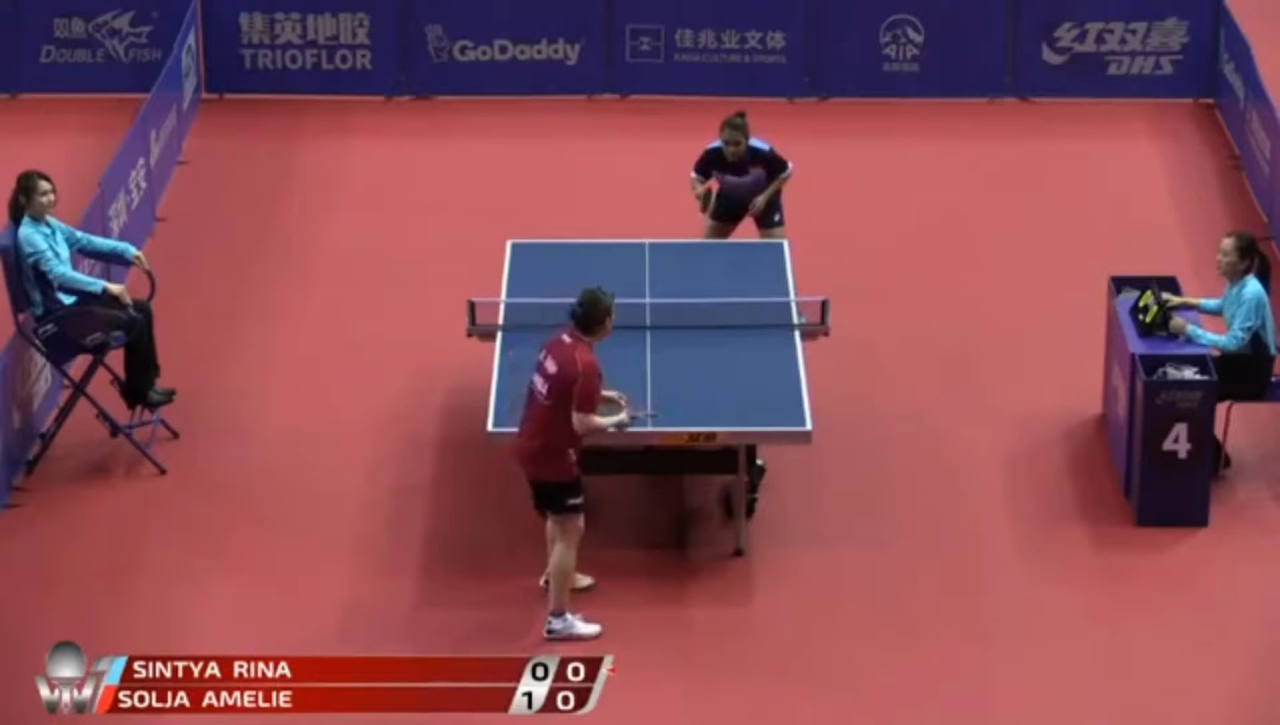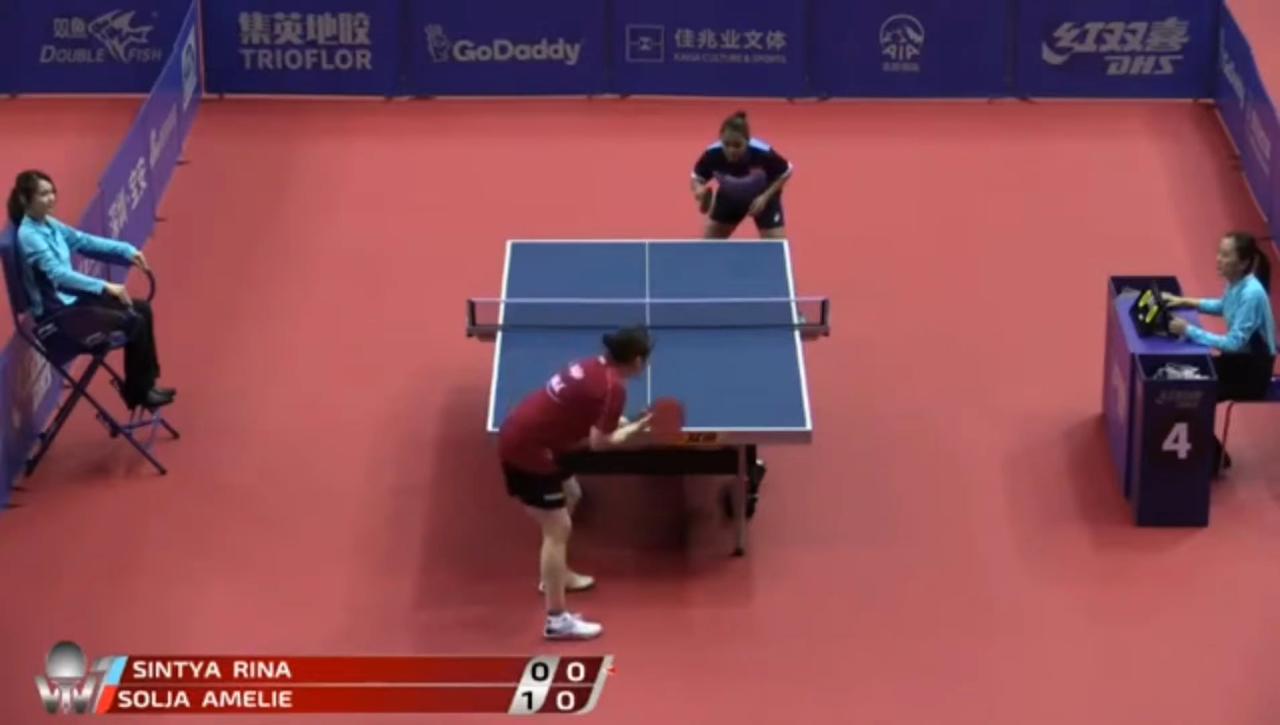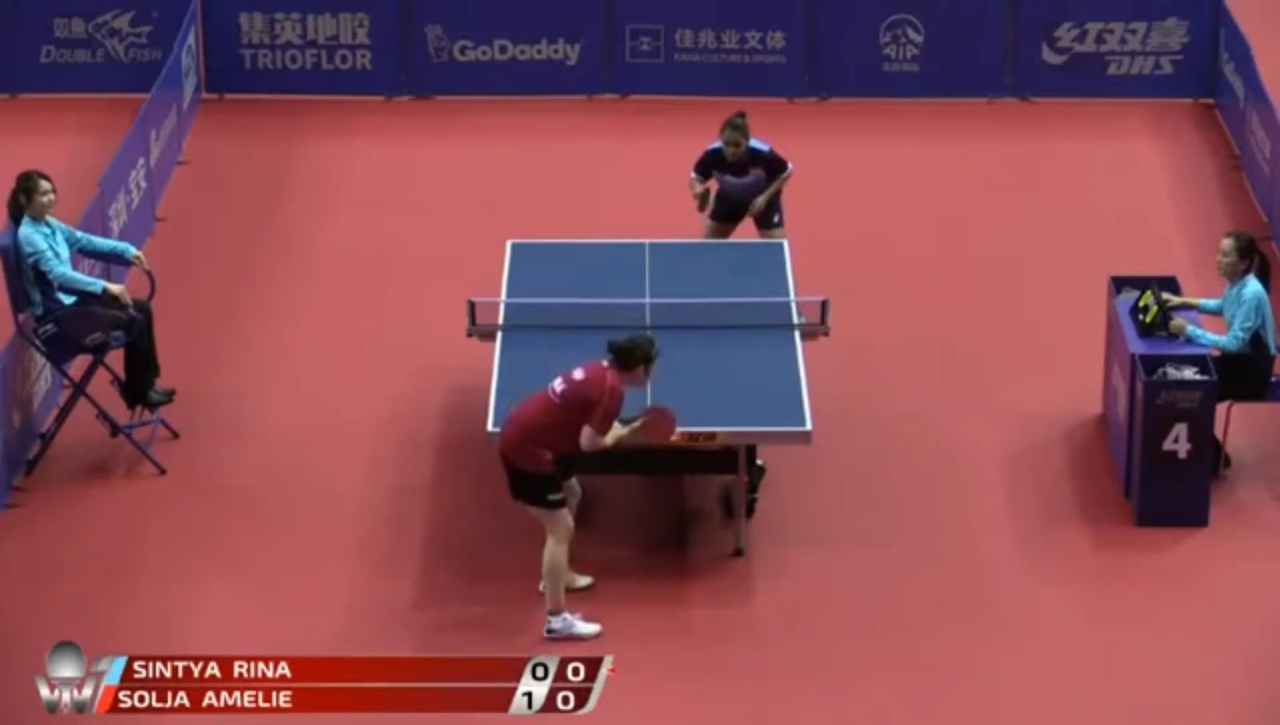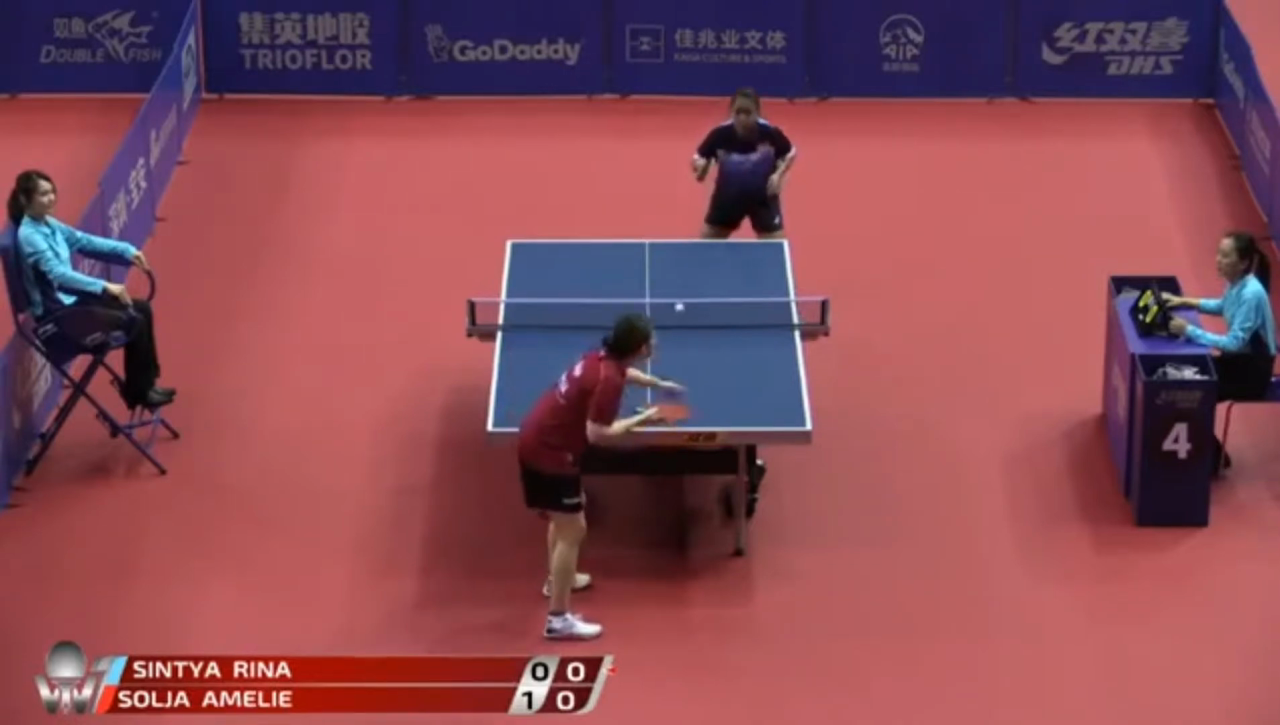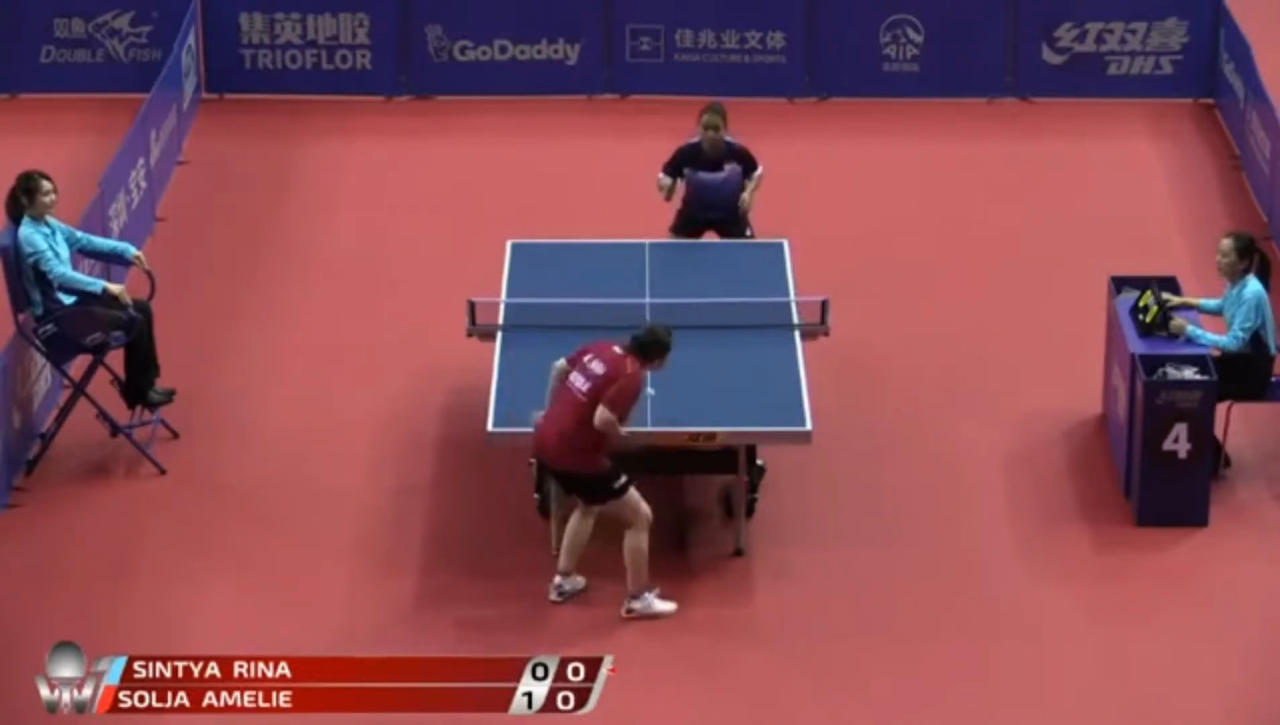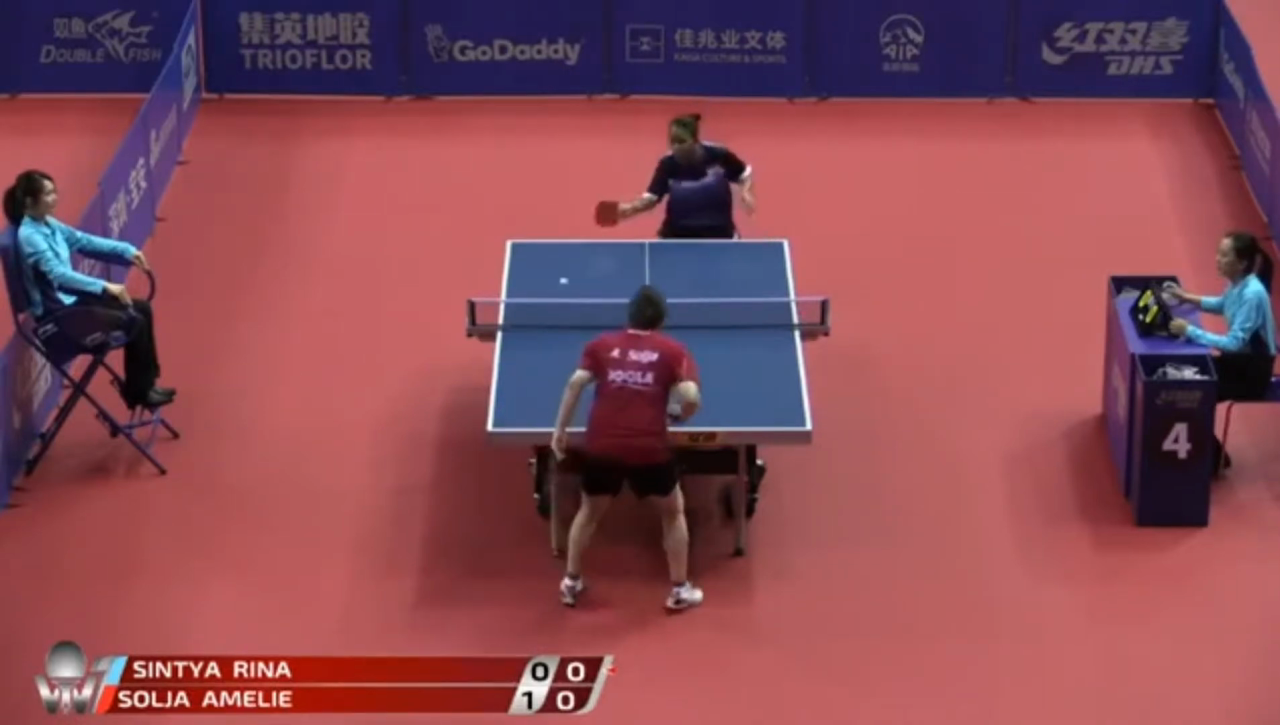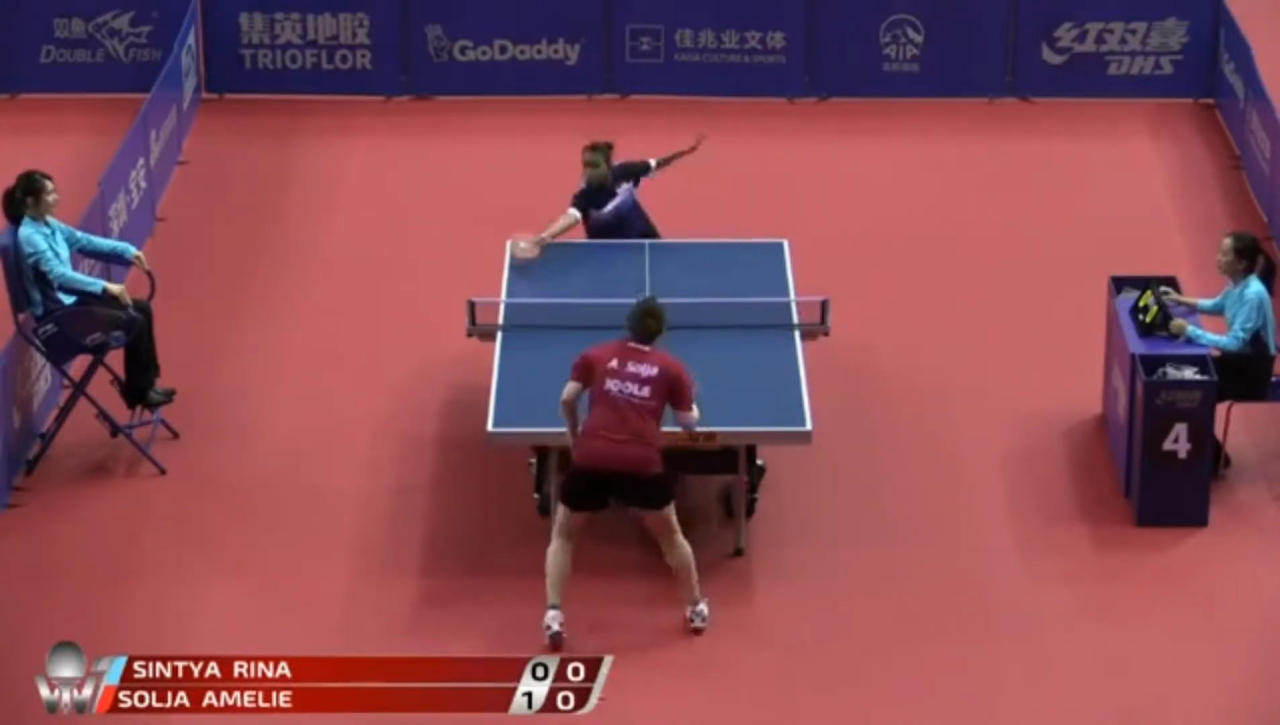
dt=0.4s
person 1, frame 1
left shoulder: (558, 342)
right shoulder: (585, 364)
right elbow: (582, 424)
left wrist: (600, 395)
right wrist: (617, 420)
left hip: (533, 444)
right hip: (552, 454)
left knee: (561, 515)
right knee: (570, 531)
left ankle: (557, 576)
right ankle: (558, 620)
person 1, frame 2
left shoulder: (594, 366)
right shoulder: (613, 387)
right elbow: (600, 441)
left wrist: (631, 423)
right wrist: (636, 428)
left hip: (520, 433)
right hip: (527, 448)
left knee: (570, 496)
right knee: (558, 529)
left ankle: (555, 576)
right ankle: (557, 620)
person 1, frame 3
left shoulder: (599, 371)
right shoulder: (612, 390)
right elbow: (590, 443)
left wrist: (622, 427)
right wrist: (627, 431)
left hip: (524, 434)
right hip: (527, 449)
left knee: (571, 495)
right knee: (561, 529)
left ankle: (557, 576)
right ankle: (557, 620)
person 1, frame 4
left shoulder: (604, 358)
right shoulder: (609, 379)
right elbow: (598, 434)
left wrist: (658, 384)
right wrist: (641, 419)
left hip: (537, 439)
right hip: (549, 452)
left knee: (564, 515)
right knee: (572, 531)
left ankle: (558, 578)
right ankle: (559, 619)
person 1, frame 5
left shoulder: (600, 350)
right shoulder: (631, 375)
left elbow: (558, 367)
right elbow: (602, 421)
left wrist: (551, 411)
right wrist: (618, 436)
left hip: (548, 443)
right hip: (576, 455)
left knee: (590, 506)
right knee: (640, 517)
left ankle: (563, 581)
right ankle: (638, 598)
person 1, frame 6
left shoulder: (602, 344)
right shoulder: (674, 351)
left elbow: (576, 383)
right elbow: (691, 397)
left wrist: (560, 429)
right wrist: (681, 415)
left hip: (601, 446)
right hip: (650, 449)
left knee: (590, 510)
right knee: (673, 512)
left ankle: (571, 583)
right ankle: (680, 590)
person 1, frame 7
left shoulder: (596, 355)
right shoulder: (671, 367)
left elbow: (568, 397)
right elbow: (688, 421)
left wrist: (574, 432)
right wrist: (693, 408)
left hip: (591, 459)
right hip: (642, 464)
left knee: (562, 535)
right knee: (669, 535)
left ankle: (554, 617)
right ankle: (696, 608)
person 2, frame 1
left shoulder: (1251, 294)
right shoulder: (1236, 283)
left elbow: (1233, 343)
right elbow: (1221, 306)
left wrist: (1189, 330)
right wrist: (1184, 301)
left hip: (1254, 369)
right hip: (1239, 358)
left ankle: (1215, 456)
person 2, frame 2
left shoulder: (1251, 294)
right shoulder: (1236, 283)
left elbow: (1233, 343)
right elbow: (1221, 306)
left wrist: (1189, 330)
right wrist: (1184, 301)
left hip: (1254, 369)
right hip: (1239, 357)
left ankle: (1216, 456)
person 2, frame 3
left shoulder: (1251, 294)
right shoulder: (1236, 283)
left elbow: (1233, 343)
right elbow: (1222, 306)
left wrist: (1189, 330)
right wrist: (1184, 301)
left hip: (1254, 369)
right hip: (1240, 358)
left ankle: (1215, 456)
person 2, frame 4
left shoulder: (1251, 294)
right shoulder: (1236, 283)
left elbow: (1233, 343)
right elbow: (1222, 306)
left wrist: (1189, 330)
right wrist: (1184, 301)
left hip: (1254, 369)
right hip: (1240, 358)
left ankle: (1215, 456)
person 2, frame 5
left shoulder: (1251, 294)
right shoulder: (1237, 284)
left elbow: (1233, 343)
right elbow: (1222, 306)
left wrist: (1189, 330)
right wrist: (1184, 301)
left hip: (1254, 369)
right hip: (1240, 358)
left ankle: (1214, 456)
person 2, frame 6
left shoulder: (1252, 294)
right shoulder: (1237, 284)
left elbow: (1233, 343)
right elbow: (1221, 305)
left wrist: (1189, 331)
right wrist: (1185, 297)
left hip: (1254, 369)
right hip: (1240, 358)
left ankle: (1214, 456)
person 2, frame 7
left shoulder: (1253, 295)
right shoulder: (1237, 284)
left elbow: (1234, 343)
right elbow: (1217, 306)
left wrist: (1189, 331)
right wrist: (1181, 300)
left hip: (1254, 370)
right hip: (1240, 358)
left ankle: (1214, 456)
person 3, frame 1
left shoulder: (49, 223)
right shoulder: (28, 235)
left elbow: (85, 241)
right elbow: (58, 274)
left wrist: (126, 250)
right wrist: (104, 286)
left hip: (72, 296)
right hip: (56, 310)
left knee: (142, 309)
right knee: (134, 322)
left ankle: (146, 382)
right ankle: (138, 392)
person 3, frame 2
left shoulder: (48, 223)
right shoulder: (28, 236)
left elbow: (85, 240)
right elbow: (58, 274)
left wrist: (126, 250)
right wrist: (104, 286)
left hip: (72, 296)
right hip: (56, 310)
left knee: (142, 309)
right knee: (134, 322)
left ankle: (145, 382)
right ankle: (138, 392)
person 3, frame 3
left shoulder: (48, 223)
right shoulder: (28, 235)
left elbow: (85, 241)
right elbow: (58, 274)
left wrist: (126, 250)
right wrist: (104, 286)
left hip: (72, 296)
right hip: (56, 310)
left knee: (142, 310)
right knee: (134, 322)
left ankle: (146, 382)
right ankle: (138, 392)
person 3, frame 4
left shoulder: (48, 223)
right shoulder: (28, 236)
left elbow: (85, 241)
right elbow: (58, 274)
left wrist: (126, 250)
right wrist: (104, 286)
left hip: (72, 296)
right hip: (56, 310)
left knee: (142, 309)
right knee: (134, 322)
left ankle: (145, 382)
right ankle: (138, 392)
person 3, frame 5
left shoulder: (48, 223)
right shoulder: (28, 236)
left elbow: (85, 241)
right elbow: (58, 274)
left wrist: (126, 250)
right wrist: (105, 286)
left hip: (72, 296)
right hip: (56, 310)
left knee: (142, 310)
right knee: (134, 322)
left ankle: (145, 382)
right ankle: (139, 392)
person 3, frame 6
left shoulder: (48, 223)
right shoulder: (29, 236)
left elbow: (84, 240)
right elbow: (58, 274)
left wrist: (126, 250)
right wrist: (104, 286)
left hip: (72, 296)
right hip: (57, 310)
left knee: (142, 309)
right knee: (134, 322)
left ankle: (146, 382)
right ankle: (139, 392)
person 3, frame 7
left shoulder: (48, 223)
right shoulder: (29, 236)
left elbow: (84, 241)
right elbow: (58, 274)
left wrist: (126, 250)
right wrist: (105, 286)
left hip: (72, 296)
right hip: (57, 310)
left knee: (142, 309)
right knee: (134, 322)
left ankle: (146, 382)
right ankle: (139, 392)
